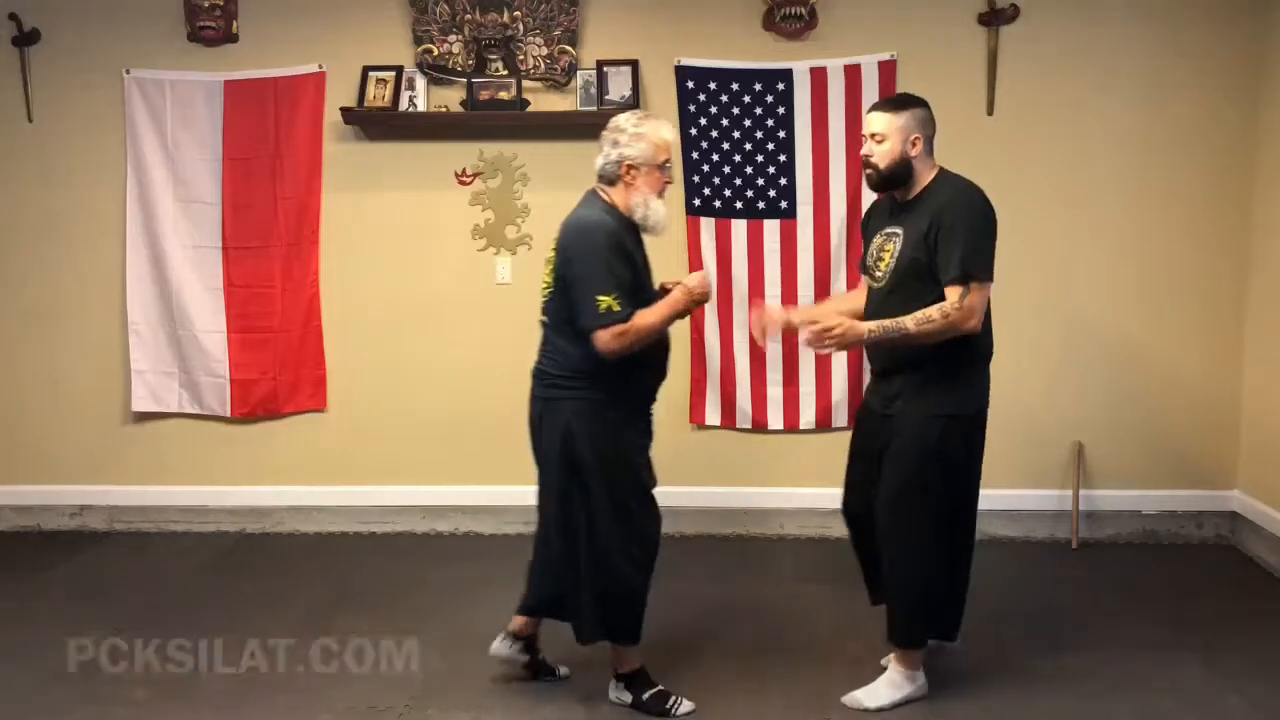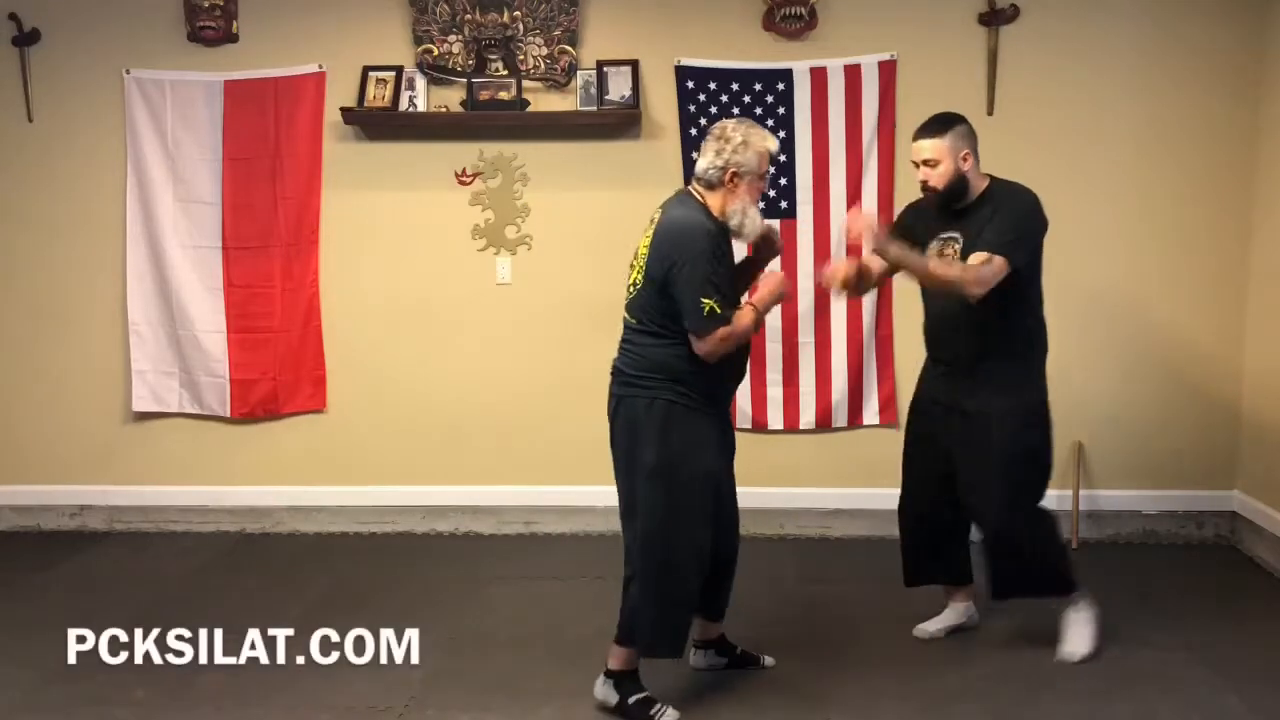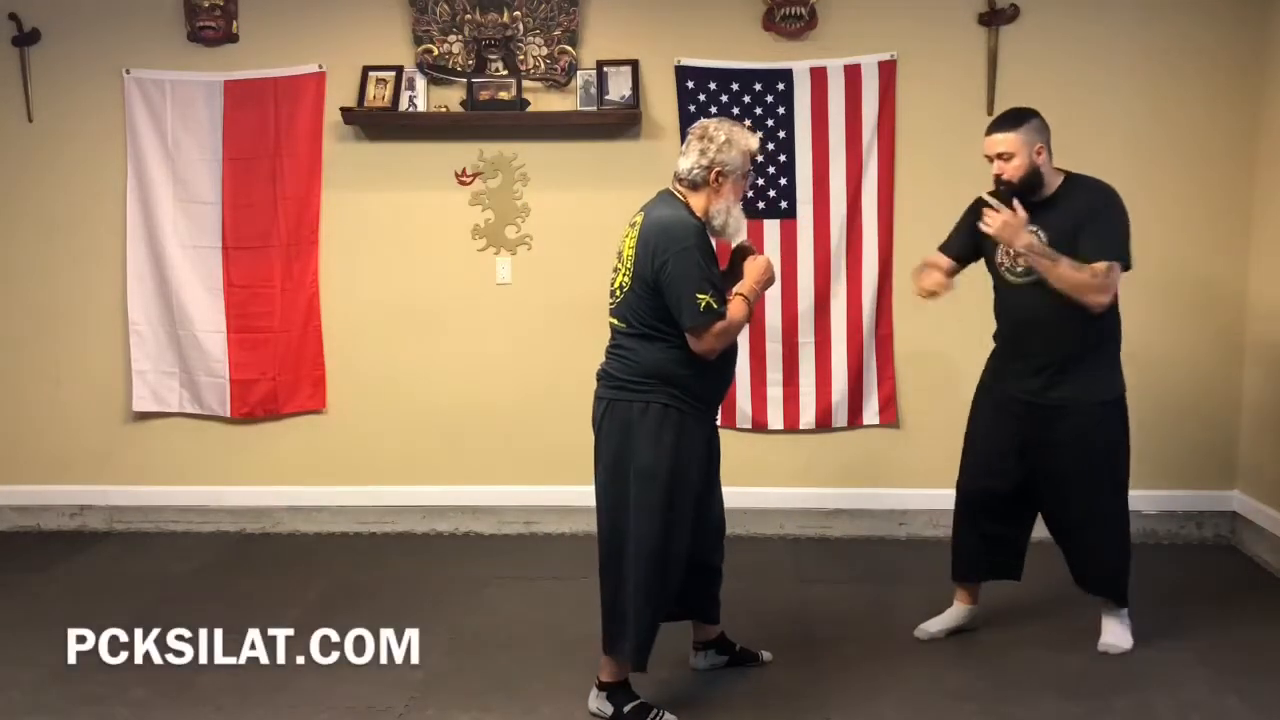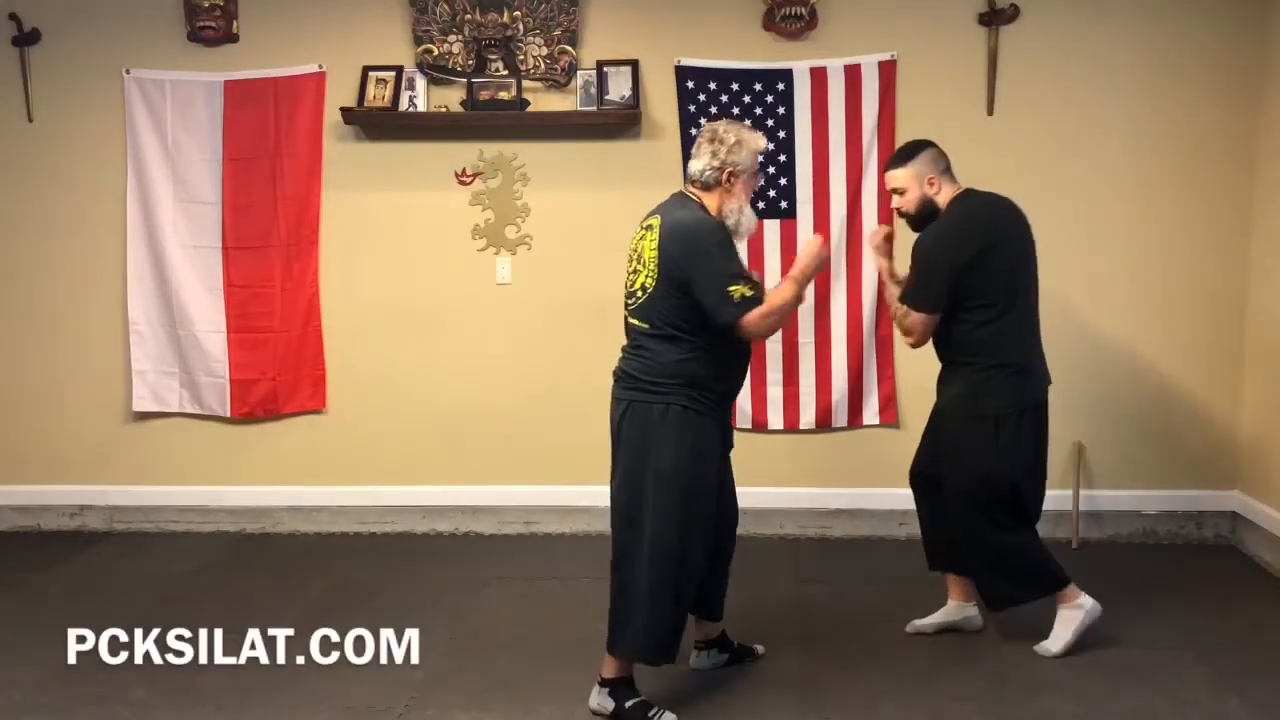
dt=0.7s
person 1, frame 1
left shoulder: (611, 222)
right shoulder: (596, 232)
right elbow: (613, 338)
left wrist: (666, 297)
right wrist: (680, 302)
left hip: (592, 407)
right hip: (587, 410)
left knee: (574, 527)
right knee: (624, 532)
left ankle: (520, 636)
person 1, frame 2
left shoulder: (692, 216)
right shoulder: (692, 233)
left elbow: (713, 296)
right elbow: (712, 342)
left wrist: (756, 261)
right wrist: (764, 297)
left hip: (689, 405)
right hip: (660, 407)
left knee: (714, 524)
right knee: (664, 537)
left ankle: (708, 641)
person 1, frame 3
left shoulder: (667, 214)
right shoulder: (679, 232)
right elbow: (707, 337)
left wrist: (728, 277)
right wrist: (750, 289)
left hip: (670, 408)
right hip: (647, 413)
left knee: (697, 528)
right knee: (643, 541)
left ankle: (709, 642)
person 1, frame 4
left shoulder: (671, 216)
right shoulder: (699, 232)
right elbow: (760, 321)
left wrist: (749, 281)
right wrist: (806, 268)
left hip: (677, 404)
right hip: (666, 411)
left knee: (712, 521)
right knee: (656, 538)
left ankle: (710, 640)
person 2, frame 1
left shoulder: (960, 205)
right shoulder: (881, 210)
left elbow: (966, 314)
left wrist: (868, 332)
right wrist: (799, 318)
left hip: (940, 401)
right hip: (888, 393)
left knee: (913, 526)
right knee: (865, 514)
left ankle: (907, 668)
right ankle: (927, 626)
person 2, frame 2
left shoulder: (1015, 207)
right shoulder: (924, 211)
left elbow: (972, 282)
right elbow: (866, 272)
left wrist: (895, 251)
right wrist: (858, 268)
left hip: (1006, 394)
right hip: (942, 385)
left knee: (1006, 510)
right knee: (924, 503)
left ankle: (1075, 602)
right ankle: (960, 600)
person 2, frame 3
left shoulder: (1094, 201)
right shoulder: (990, 209)
left elbow: (1098, 294)
right elbow: (937, 265)
left wrist: (1028, 246)
right wrist: (931, 276)
left hip: (1084, 390)
right hip: (1008, 382)
left knee: (1092, 505)
right knee: (982, 492)
left ankle: (1114, 609)
right ankle: (965, 604)
person 2, frame 4
left shoulder: (945, 237)
right shoulder: (994, 210)
left elbow: (915, 332)
left wrist: (883, 272)
right wrist: (910, 282)
left hip: (991, 395)
right hip: (988, 385)
left knee: (987, 511)
right knee: (934, 481)
left ankle: (1073, 601)
right ankle: (962, 602)
